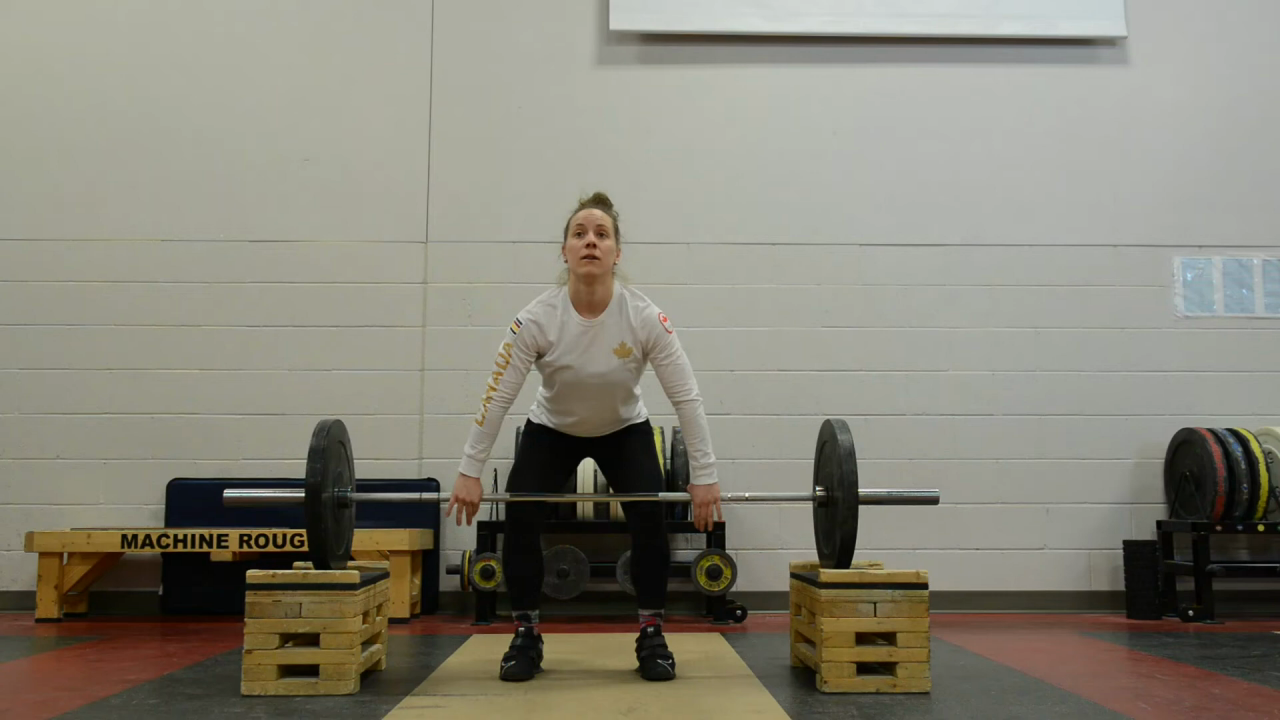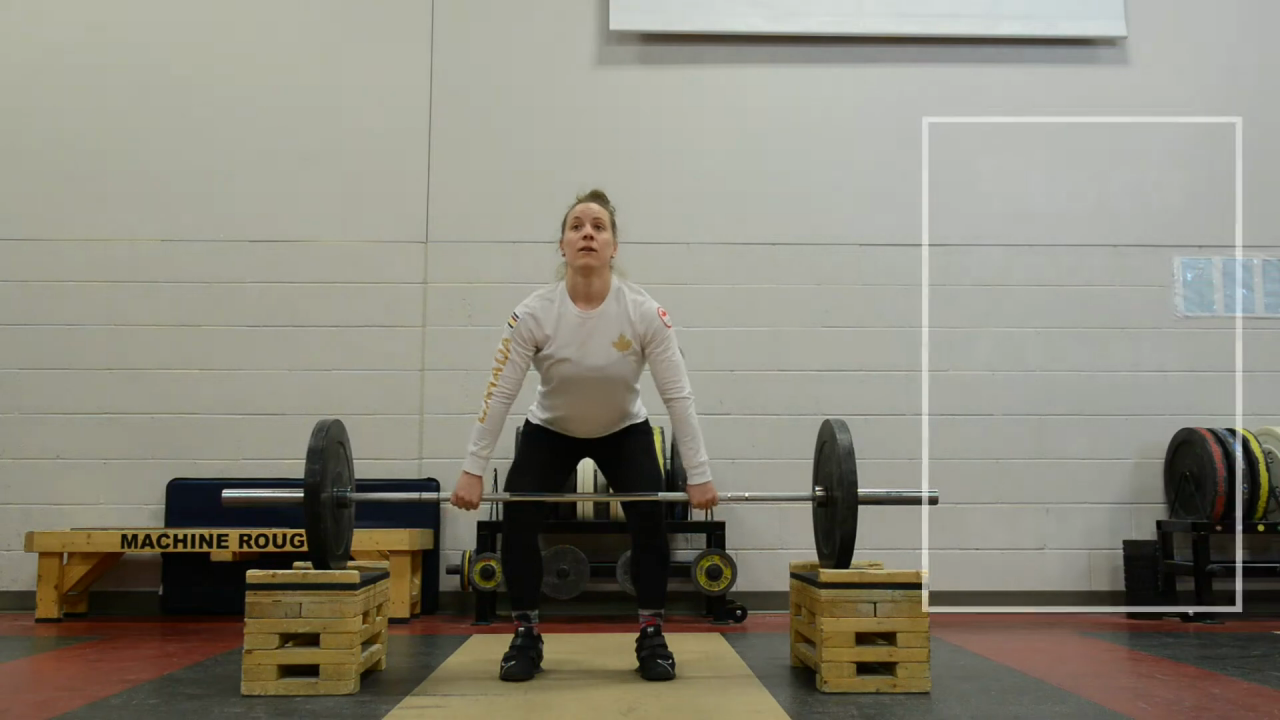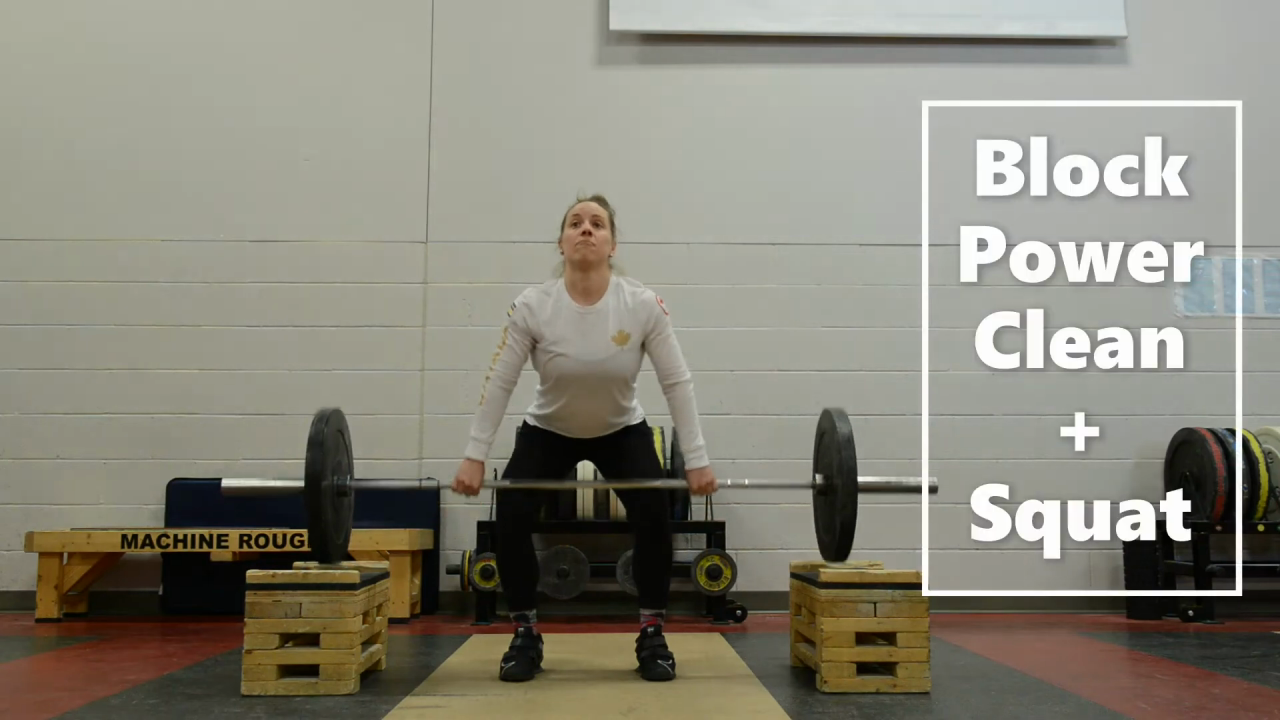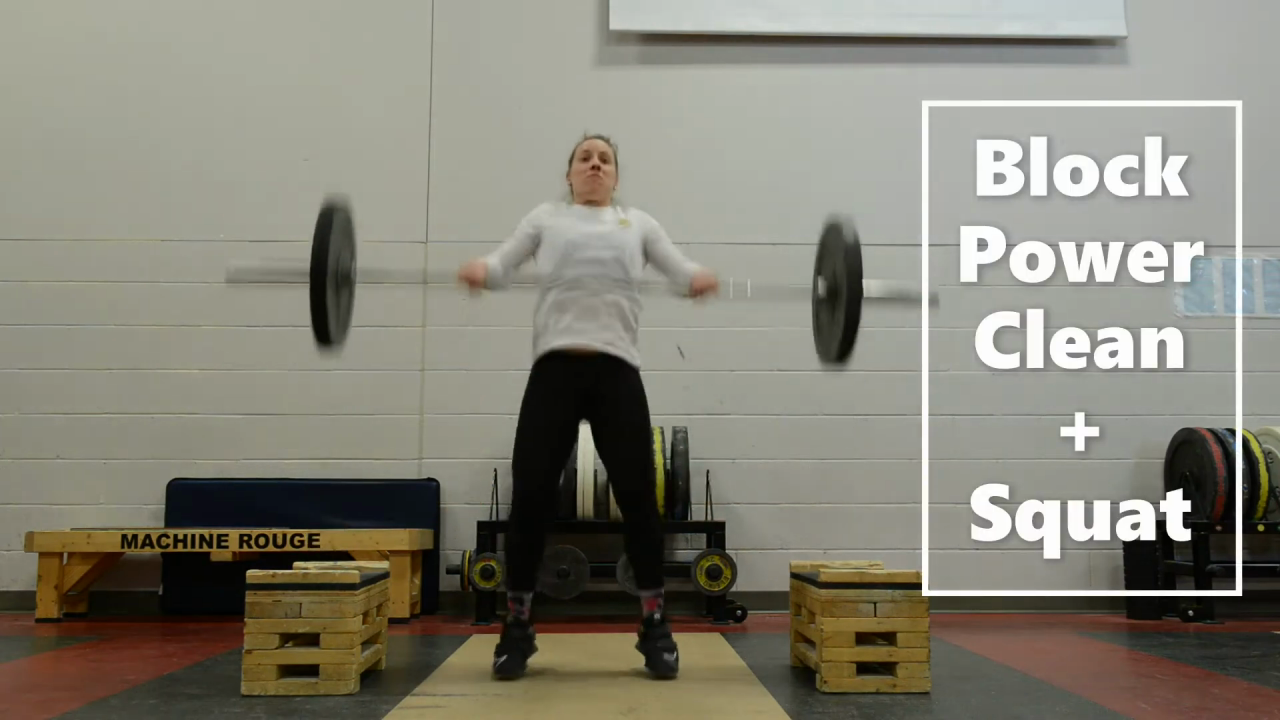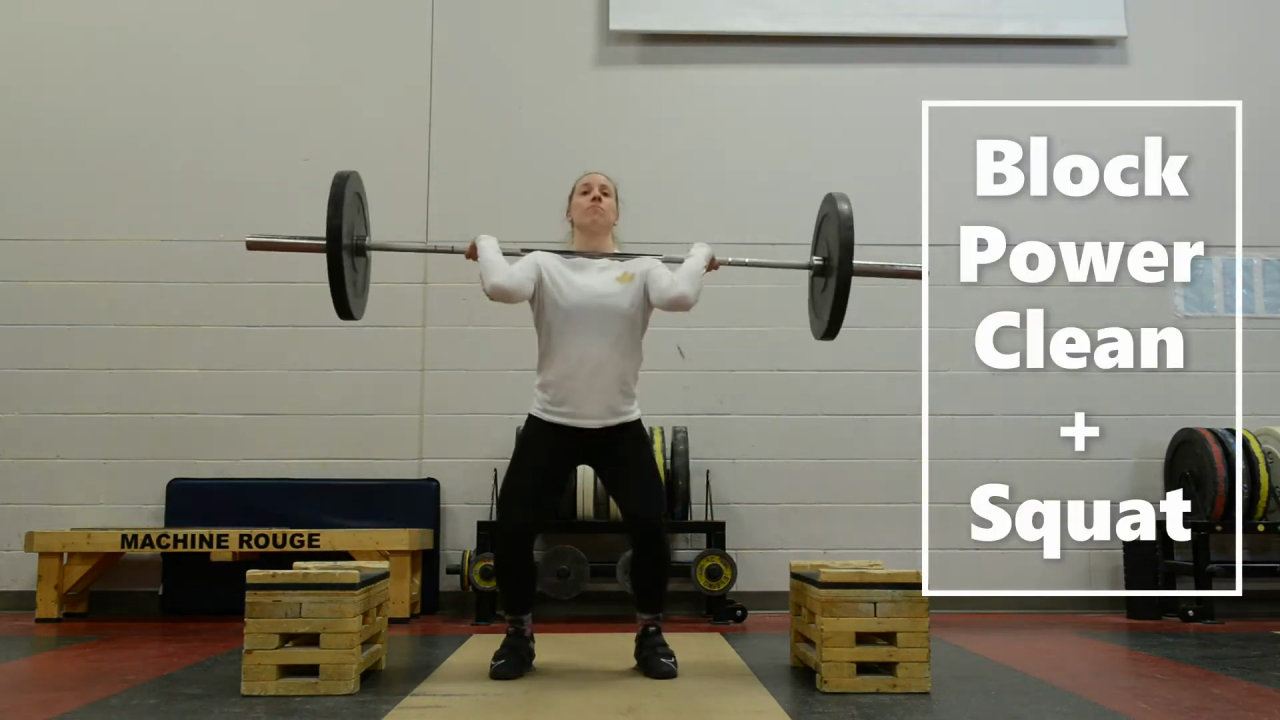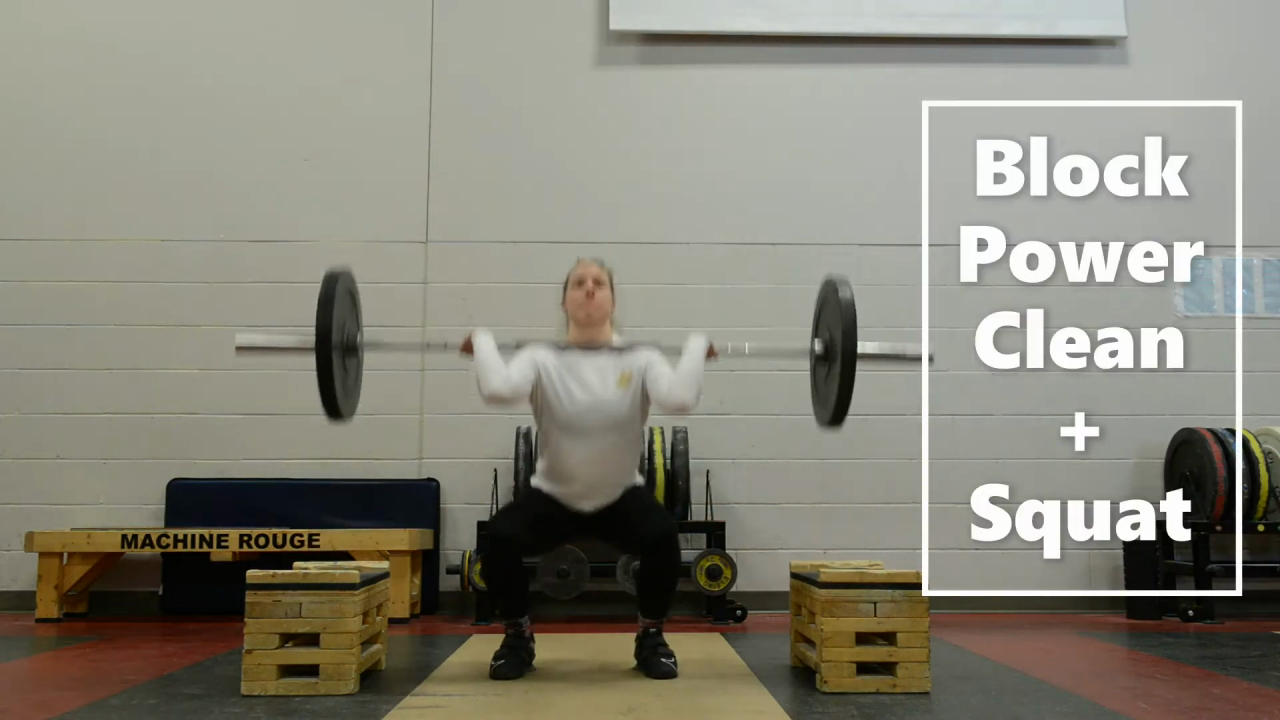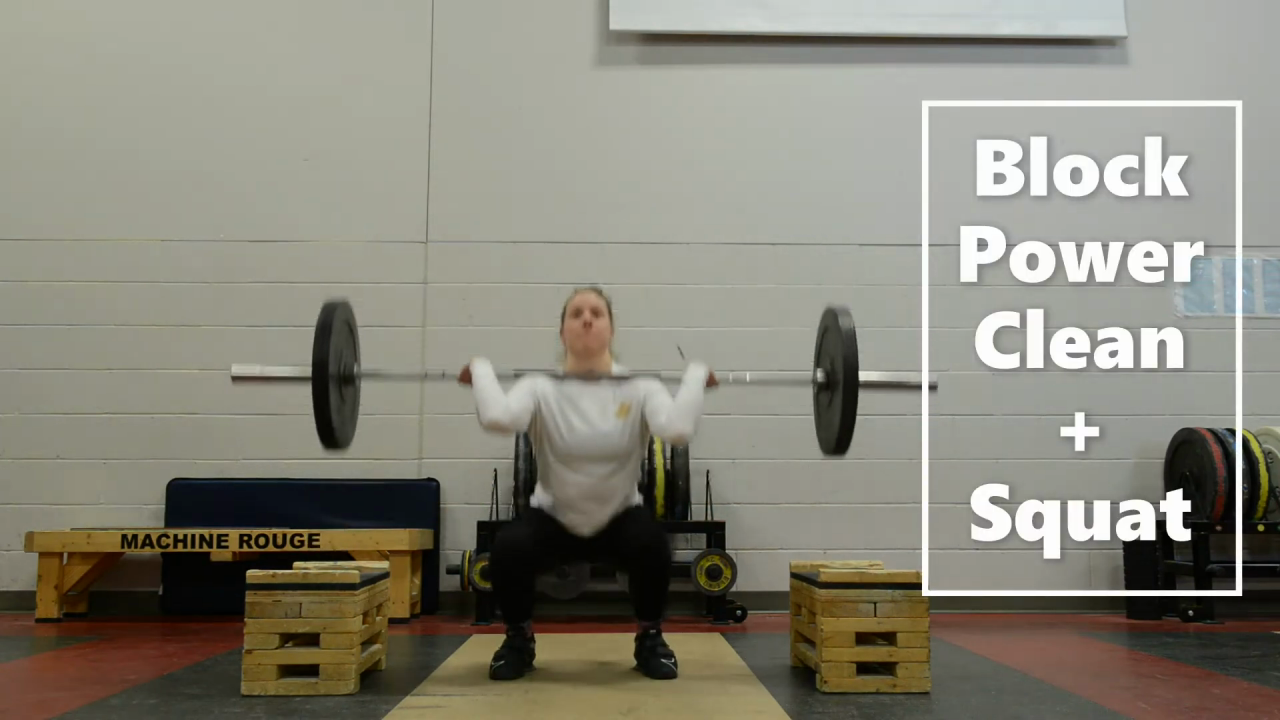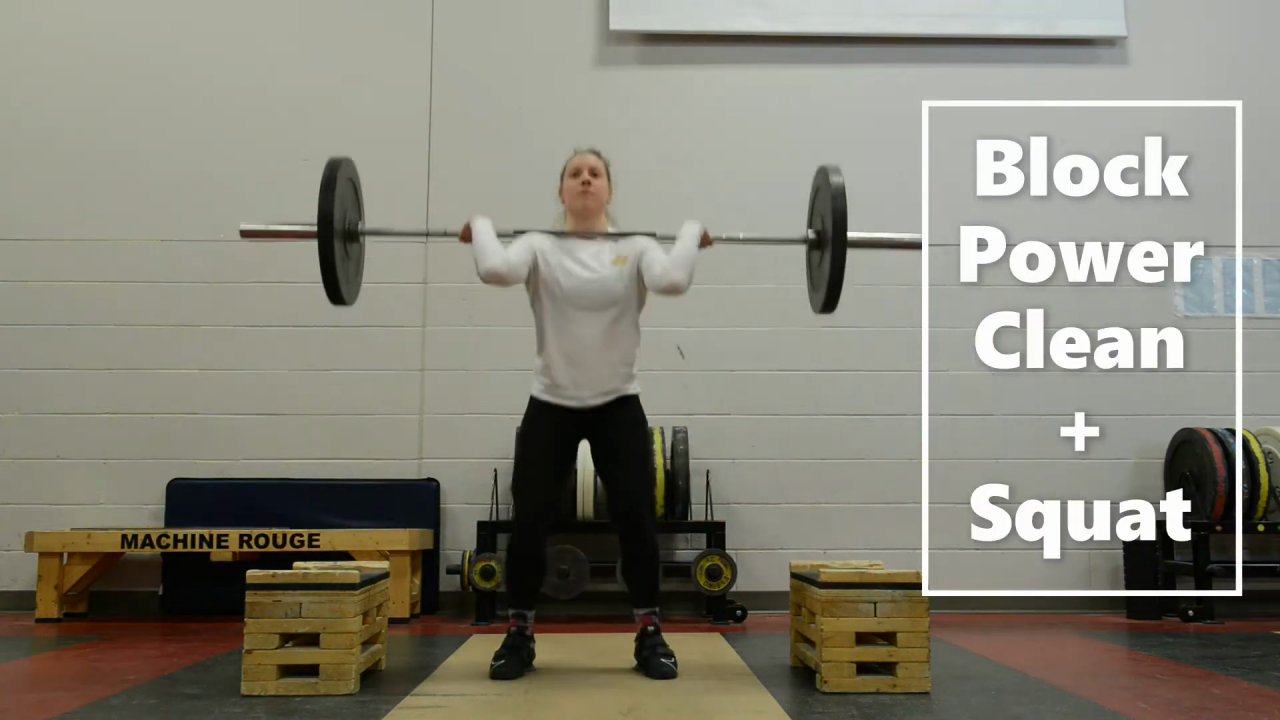
dt=0.5s
person 1, frame 1
left shoulder: (646, 317)
right shoulder: (536, 318)
left elbow: (686, 397)
right elbow: (497, 396)
left wrist: (705, 476)
right wrist: (469, 472)
left hip: (624, 430)
right hip: (551, 431)
left knee: (649, 517)
right knee: (521, 517)
left ankle: (652, 636)
right ankle: (526, 637)
person 1, frame 2
left shoulder: (645, 312)
right shoulder: (534, 313)
left elbow: (678, 395)
right elbow: (499, 393)
left wrist: (699, 475)
right wrist: (472, 470)
left hip: (624, 432)
right hip: (550, 432)
left knee: (649, 518)
right knee: (519, 518)
left ankle: (651, 636)
right ankle: (526, 637)
person 1, frame 3
left shoulder: (643, 305)
right shoulder: (533, 305)
left elbow: (677, 382)
right elbow: (499, 383)
left wrist: (697, 460)
right wrist: (474, 457)
left hip: (622, 431)
right hip: (547, 431)
left knee: (654, 517)
right knee: (511, 519)
left ankle: (652, 635)
right ankle: (525, 637)
person 1, frame 4
left shoulder: (637, 223)
right shoulder: (546, 217)
left elbow: (681, 272)
right elbow: (501, 266)
left wrist: (699, 278)
right wrist: (480, 271)
left hip: (617, 373)
right hip: (555, 371)
left knee: (637, 499)
right knee: (532, 498)
left ankle: (654, 623)
right ankle: (518, 625)
person 1, frame 5
left shoulder: (641, 268)
right shoulder: (544, 265)
left elbow: (681, 296)
right elbow: (501, 287)
left wrist: (699, 255)
right wrist: (486, 244)
left hip: (620, 425)
right hip: (551, 423)
left knee: (650, 528)
right knee: (513, 529)
left ankle: (650, 635)
right ankle: (519, 635)
person 1, frame 6
left shoulder: (640, 360)
right shoulder: (541, 359)
left elbow: (679, 398)
right elbow: (499, 390)
left wrist: (695, 346)
right wrist: (483, 341)
left hip: (621, 494)
right hip: (553, 495)
left knee: (662, 537)
right knee: (501, 538)
left ankle: (650, 635)
right ankle: (518, 637)
person 1, frame 7
left shoulder: (638, 389)
right shoulder: (540, 389)
left elbow: (677, 430)
right elbow: (498, 419)
left wrist: (693, 375)
right wrist: (482, 370)
left hip: (618, 515)
right hip: (553, 517)
left knee: (652, 547)
right knee: (509, 549)
left ankle: (650, 636)
right ankle: (519, 638)
person 1, frame 8
left shoulder: (635, 248)
right shoulder: (539, 247)
left elbow: (673, 279)
right elbow: (495, 269)
left wrist: (691, 233)
right wrist: (481, 227)
left hip: (618, 406)
right hip: (550, 406)
left knee: (636, 520)
right knee: (529, 520)
left ankle: (649, 634)
right ankle: (519, 635)
